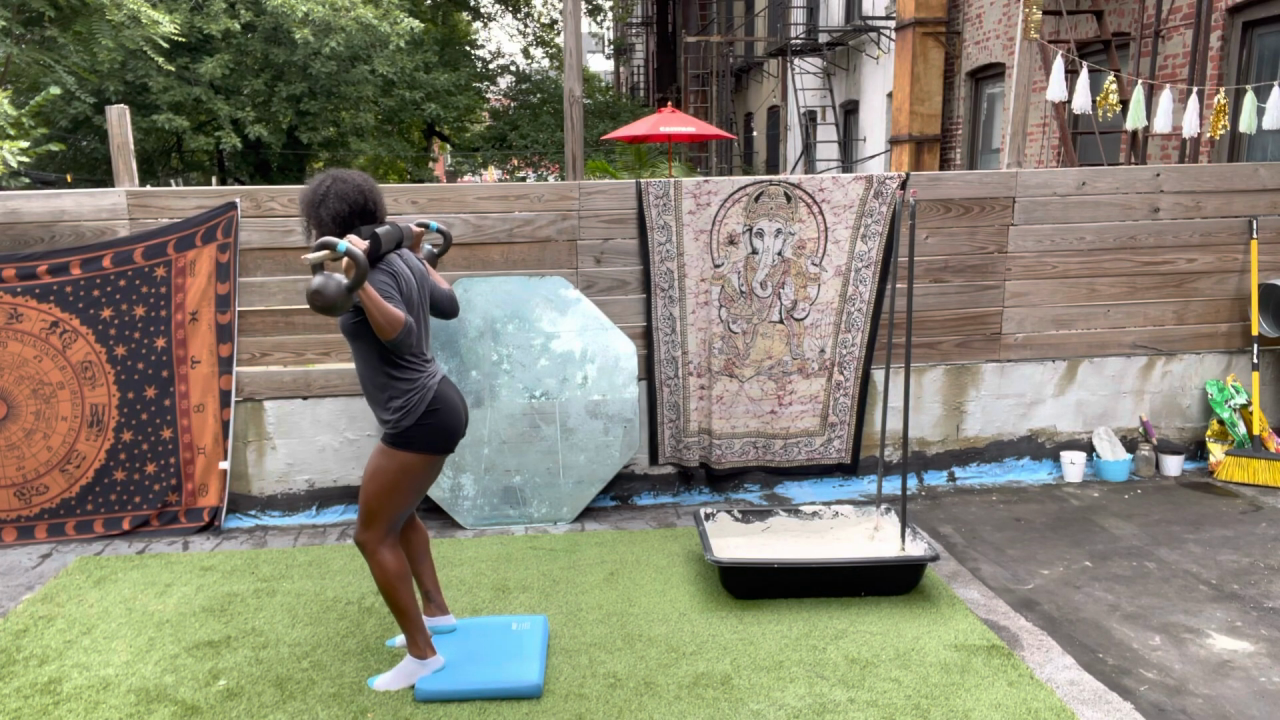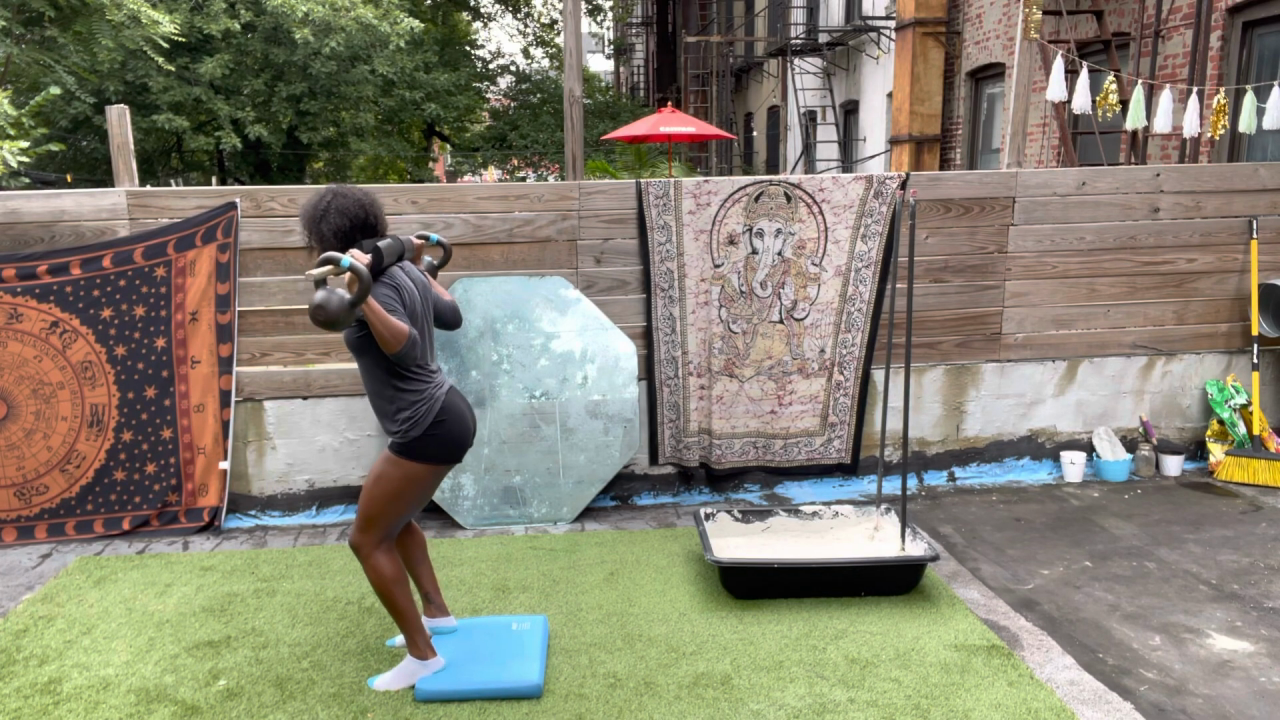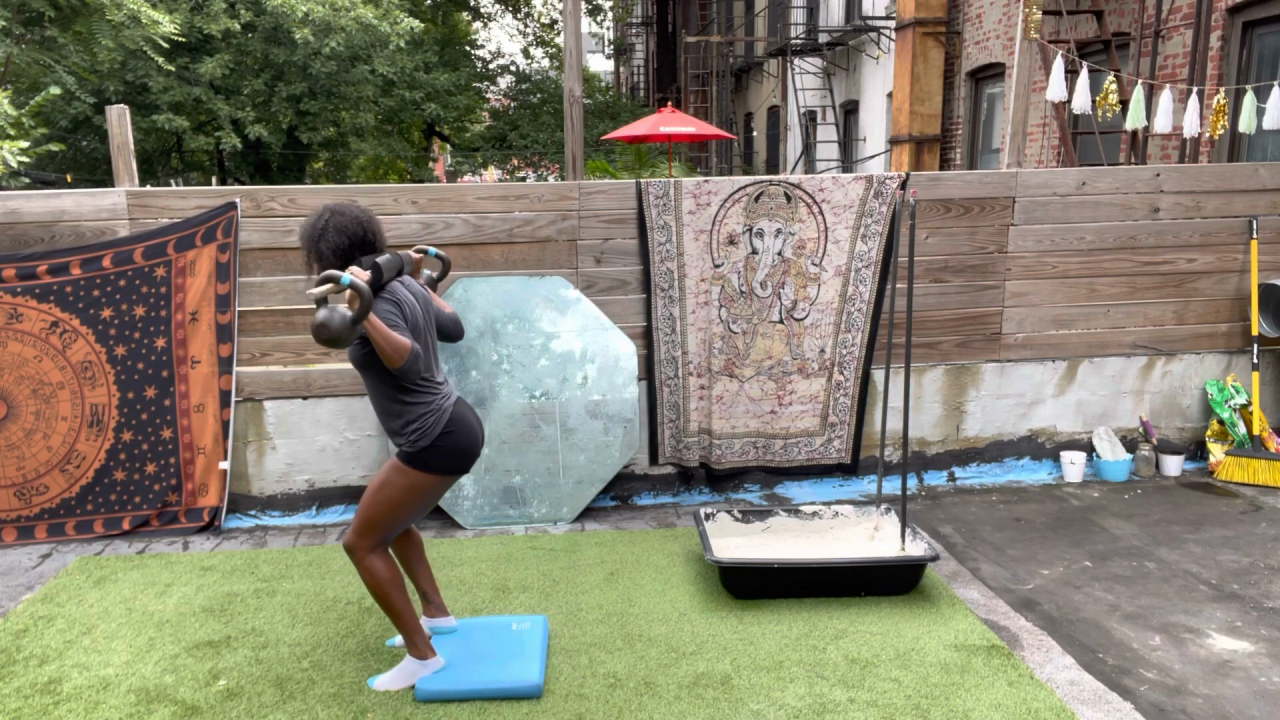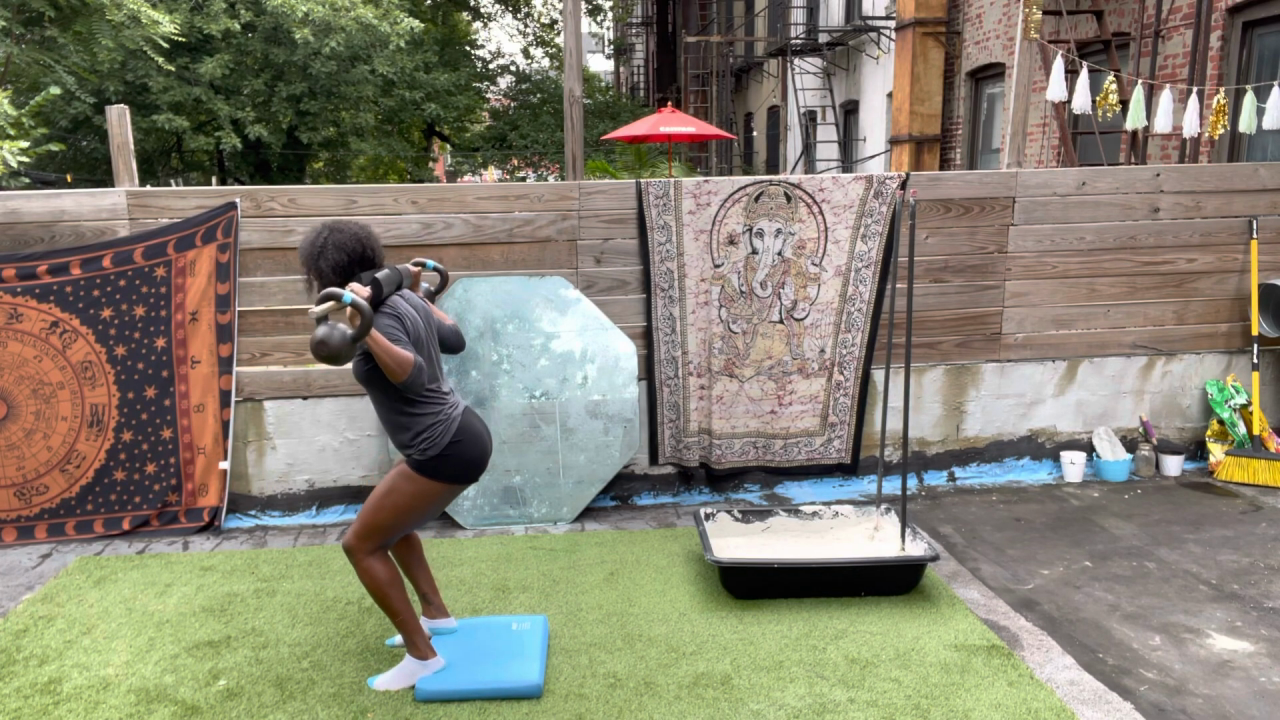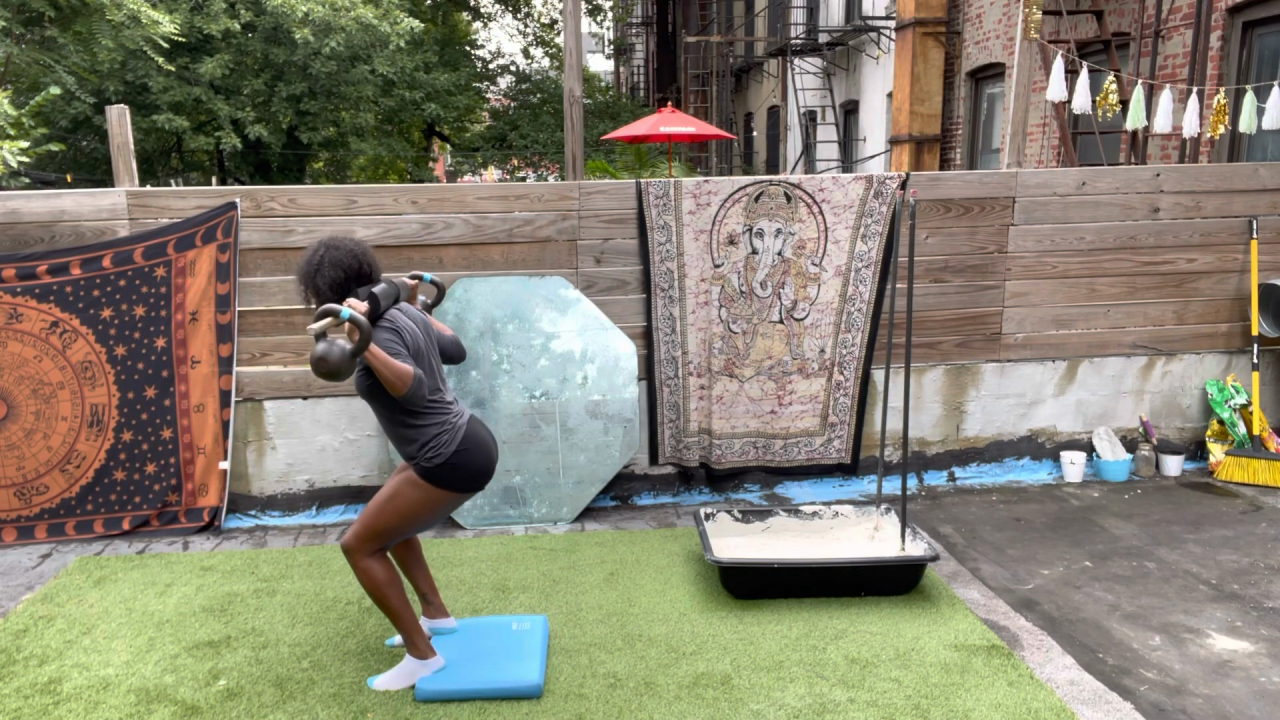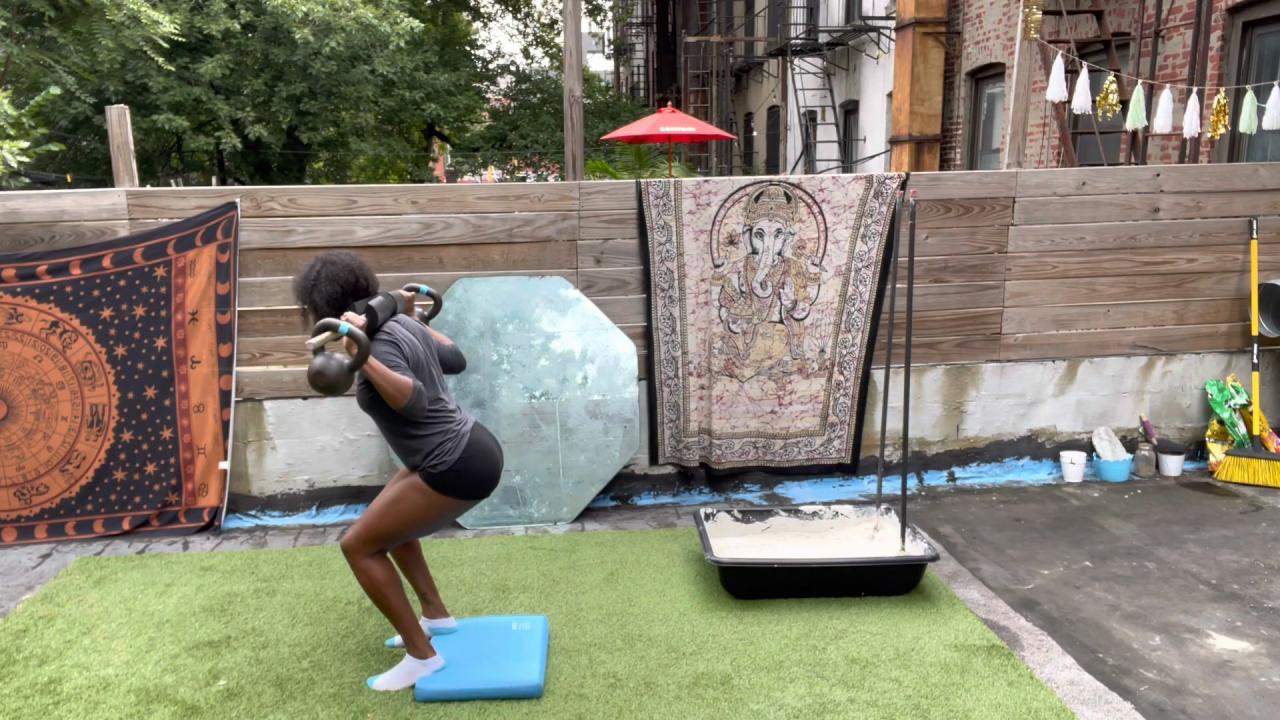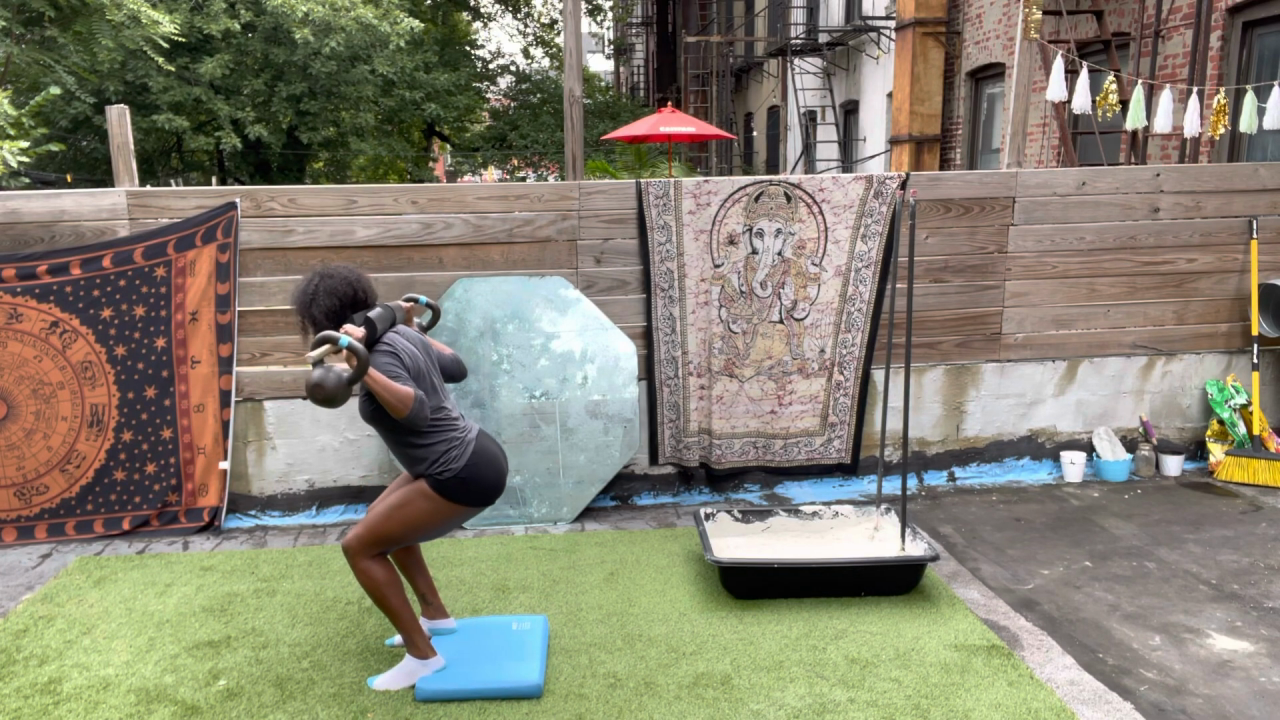
dt=0.2s
person 1, frame 1
left shoulder: (375, 271)
right shoulder: (401, 260)
left elbow: (403, 336)
right elbow: (449, 306)
left wrist: (358, 285)
left hip: (419, 421)
right hip: (439, 407)
left knee: (373, 536)
right knee: (397, 514)
left ankle: (422, 654)
right ankle: (437, 612)
person 1, frame 2
left shoulder: (378, 285)
right shoulder: (403, 272)
left elbow: (408, 350)
right elbow: (452, 317)
left wrist: (360, 299)
left hip: (428, 431)
right hip: (446, 417)
left knee: (368, 539)
right knee: (392, 516)
left ankle: (423, 655)
right ankle: (437, 613)
person 1, frame 3
left shoulder: (379, 301)
right shoulder: (403, 286)
left elbow: (412, 365)
right elbow: (454, 329)
left wrist: (361, 315)
left hip: (438, 443)
right hip: (454, 427)
left knee: (363, 542)
right knee: (389, 517)
left ankle: (422, 655)
right ankle: (436, 614)
person 1, frame 4
left shoulder: (380, 316)
right shoulder: (404, 301)
left elbow: (415, 378)
right elbow: (455, 341)
left wrist: (363, 331)
left hip: (447, 453)
right hip: (461, 436)
left knee: (361, 543)
right knee: (387, 519)
left ankle: (422, 656)
right ankle: (436, 615)
person 1, frame 5
left shoulder: (378, 331)
right shoulder: (402, 314)
left elbow: (416, 391)
right elbow: (456, 351)
left wrist: (363, 346)
left hip: (454, 462)
right hip: (466, 444)
left knee: (359, 544)
right knee: (386, 519)
left ankle: (423, 656)
right ankle: (436, 615)
person 1, frame 6
left shoulder: (378, 344)
right shoulder: (401, 326)
left elbow: (416, 403)
right elbow: (456, 360)
left wrist: (361, 359)
left hip: (459, 469)
right hip: (470, 450)
left knee: (359, 544)
right knee: (385, 520)
left ankle: (422, 655)
right ankle: (436, 615)
person 1, frame 7
left shoulder: (379, 356)
right shoulder: (400, 336)
left elbow: (418, 412)
right elbow: (456, 369)
left wrist: (361, 369)
left hip: (466, 477)
right hip: (474, 457)
left knee: (359, 545)
right knee: (383, 519)
left ankle: (422, 655)
right ankle: (435, 615)
